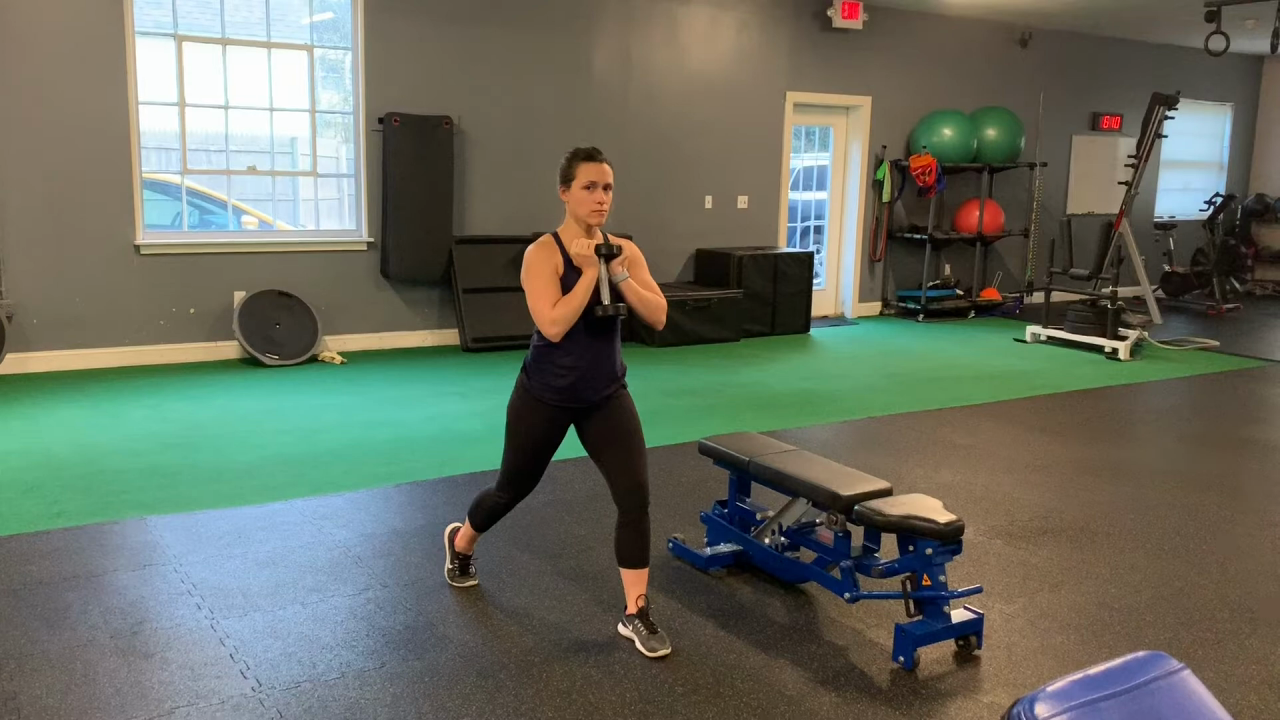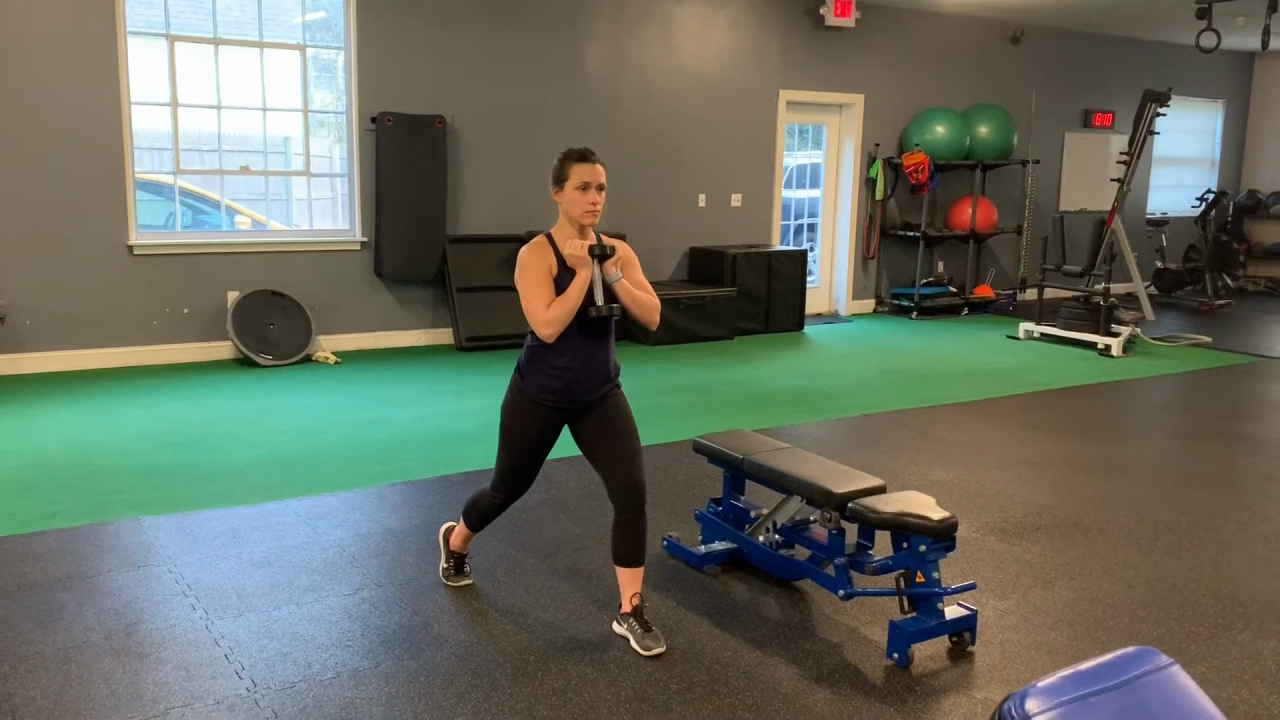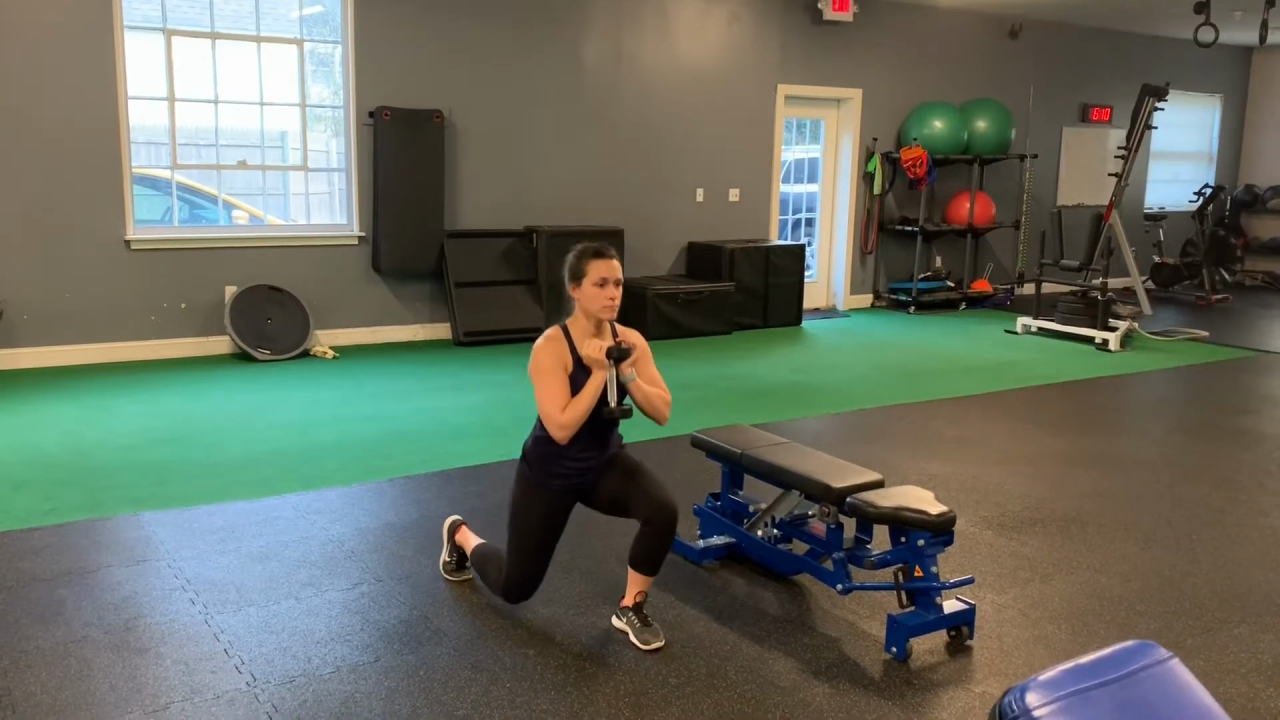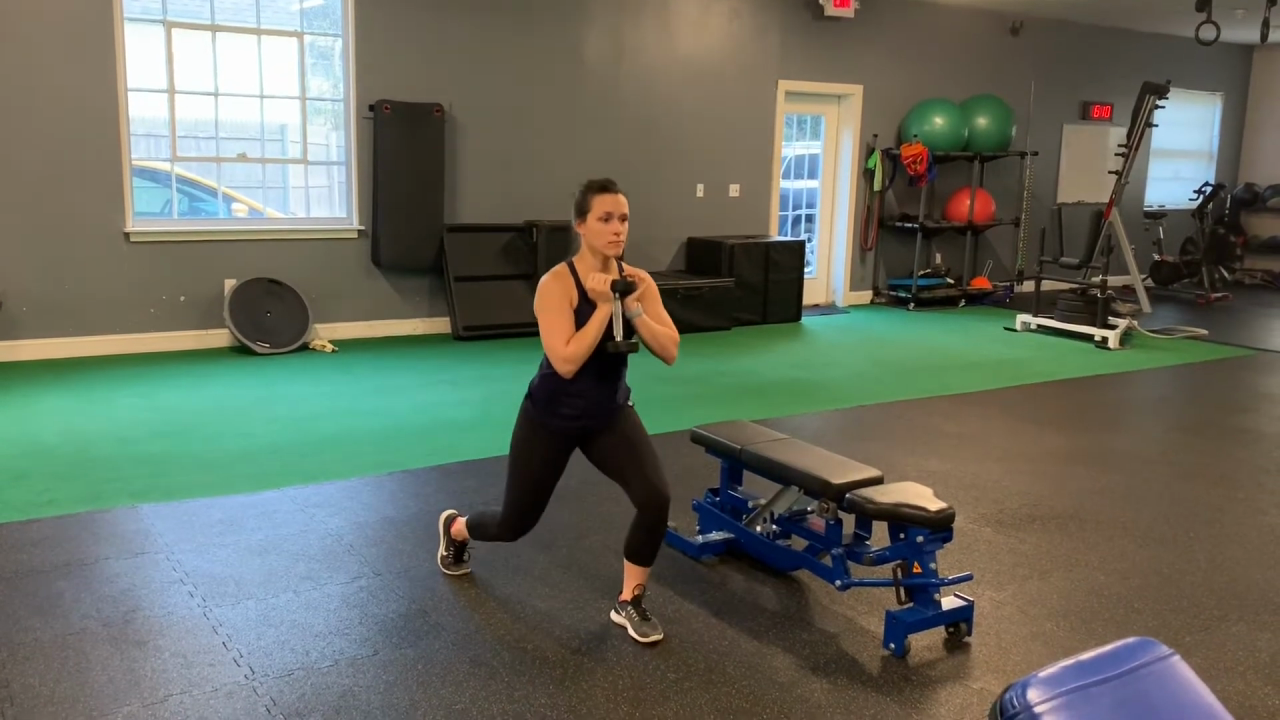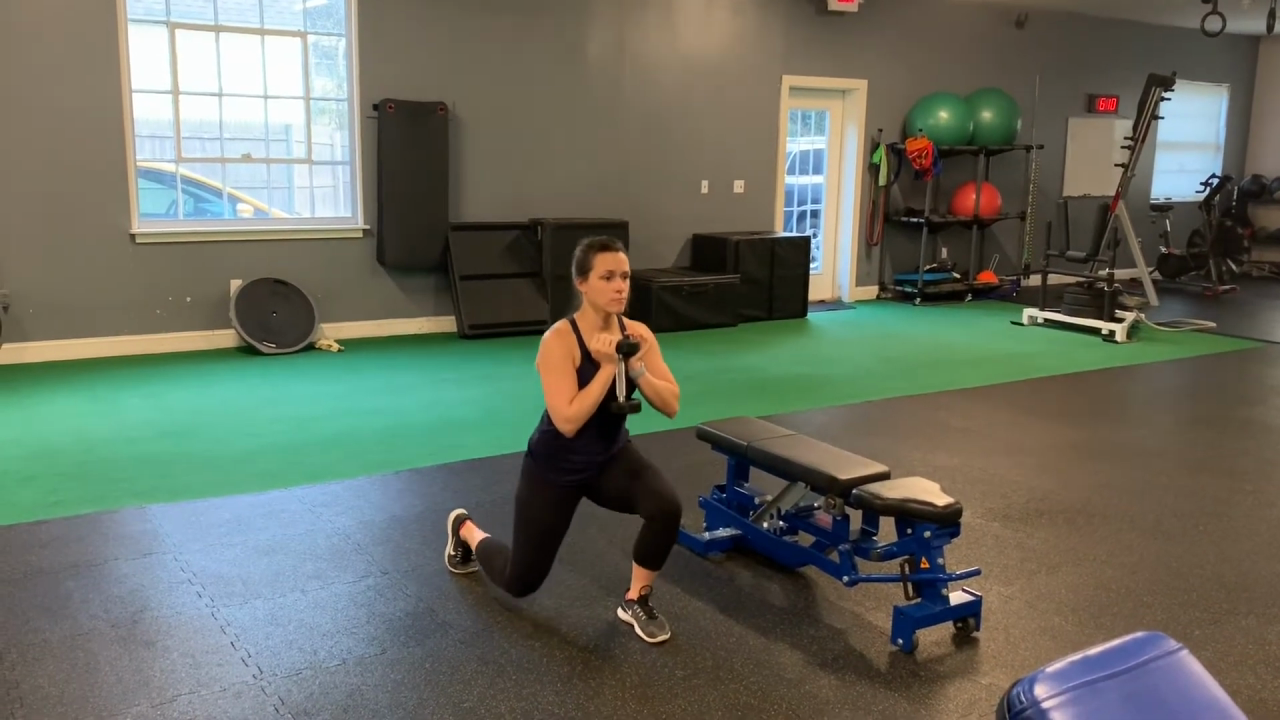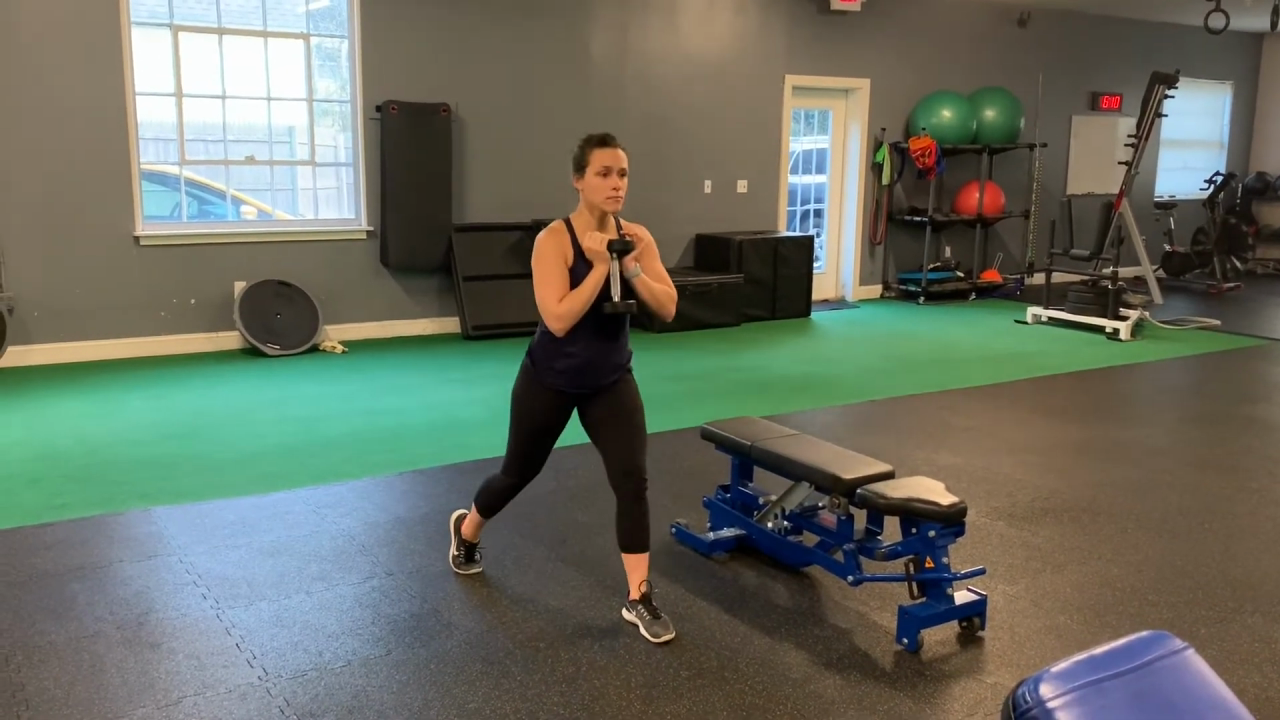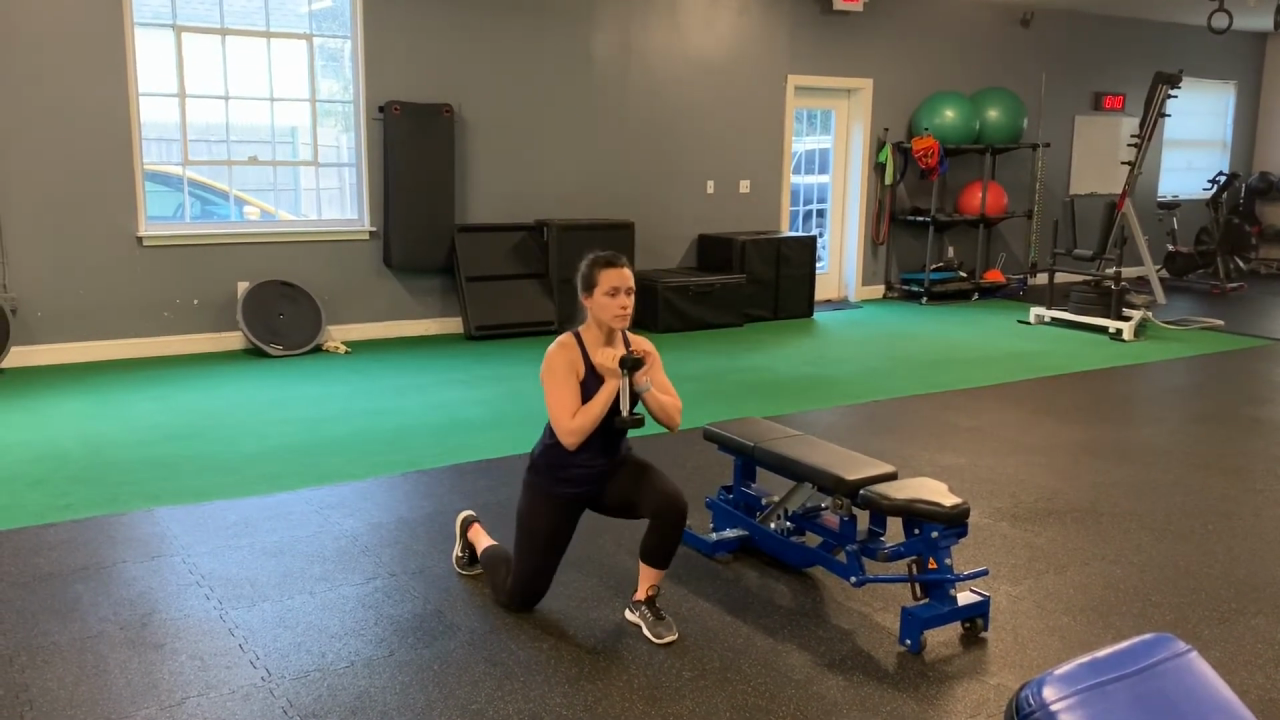
dt=0.7s
person 1, frame 1
left shoulder: (625, 250)
right shoulder: (543, 253)
left elbow: (658, 317)
right elbow: (553, 326)
left wrist: (619, 274)
right wrist: (589, 271)
left hip: (606, 394)
right hip: (546, 395)
left knee: (635, 494)
right knee: (514, 487)
left ankle: (636, 613)
right ankle: (460, 540)
person 1, frame 2
left shoulder: (617, 250)
right shoulder: (536, 254)
left elbow: (652, 318)
right elbow: (546, 326)
left wrist: (612, 273)
right wrist: (582, 272)
left hip: (600, 394)
right hip: (539, 395)
left knee: (631, 494)
right knee: (506, 489)
left ankle: (630, 612)
right ankle: (454, 541)
person 1, frame 3
left shoulder: (630, 341)
right shoulder: (551, 347)
left elbow: (662, 411)
right elbow: (561, 428)
left wrist: (626, 374)
right wrist: (599, 373)
left hip: (605, 463)
right hip: (548, 474)
left knee: (663, 511)
right knee: (516, 587)
left ankle: (631, 608)
right ankle: (460, 535)
person 1, frame 4
left shoulder: (638, 281)
right shoulder: (557, 283)
left elbow: (670, 351)
right elbow: (566, 362)
left wrist: (632, 309)
right wrist: (604, 306)
left hip: (610, 413)
right hip: (551, 416)
left knee: (655, 498)
right knee: (514, 524)
left ankle: (629, 602)
right ankle: (456, 528)
person 1, frame 5
left shoulder: (638, 334)
right shoulder: (559, 341)
left elbow: (671, 404)
right elbow: (567, 421)
left wrist: (636, 368)
right wrist: (607, 366)
left hip: (611, 457)
right hip: (555, 467)
left knee: (666, 508)
right knee: (521, 582)
left ankle: (636, 601)
right ankle: (465, 528)
person 1, frame 6
left shoulder: (638, 237)
right shoulder: (554, 239)
left elbow: (668, 310)
right elbow: (558, 320)
left wrist: (632, 267)
right wrist: (601, 266)
left hip: (611, 379)
right hip: (550, 379)
left knee: (631, 480)
right knee: (517, 473)
left ankle: (639, 598)
right ankle: (465, 529)
person 1, frame 7
left shoulder: (641, 348)
right shoulder: (563, 353)
left elbow: (674, 419)
right elbow: (570, 434)
left wrist: (641, 383)
right wrist: (612, 381)
left hip: (613, 469)
right hip: (556, 480)
left knee: (672, 506)
right knee: (521, 597)
left ankle: (643, 602)
right ankle: (472, 531)
